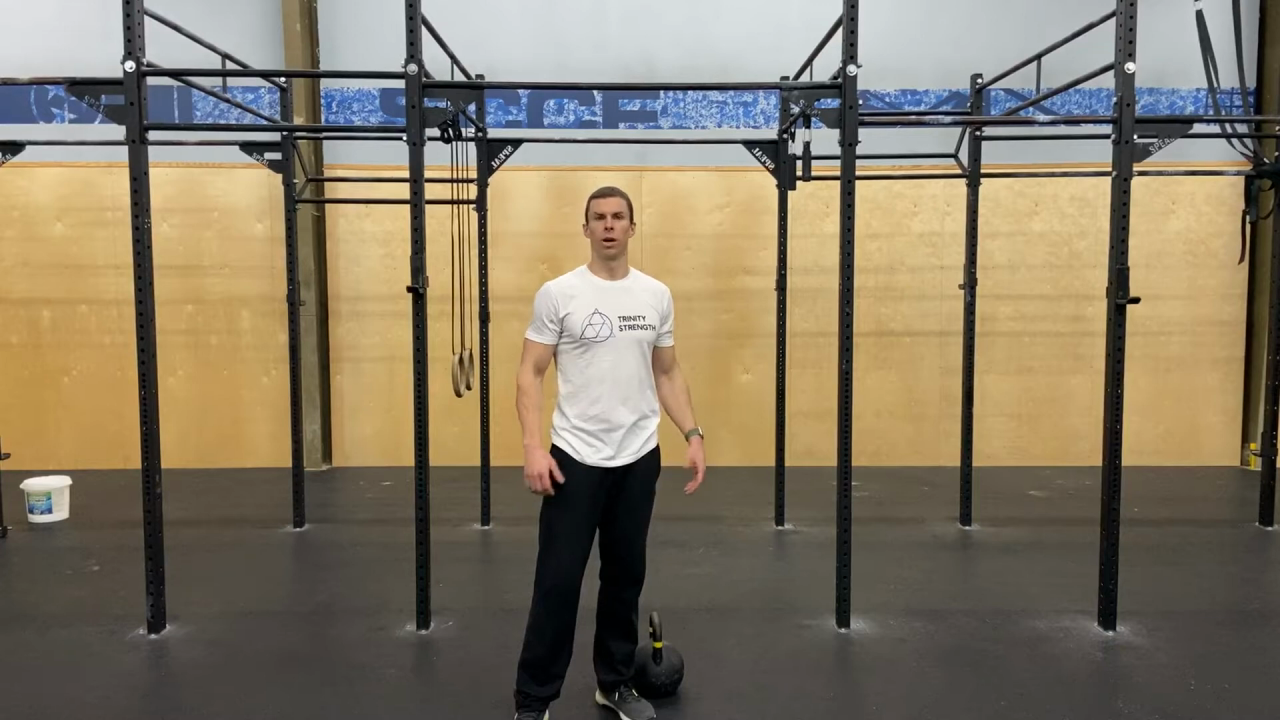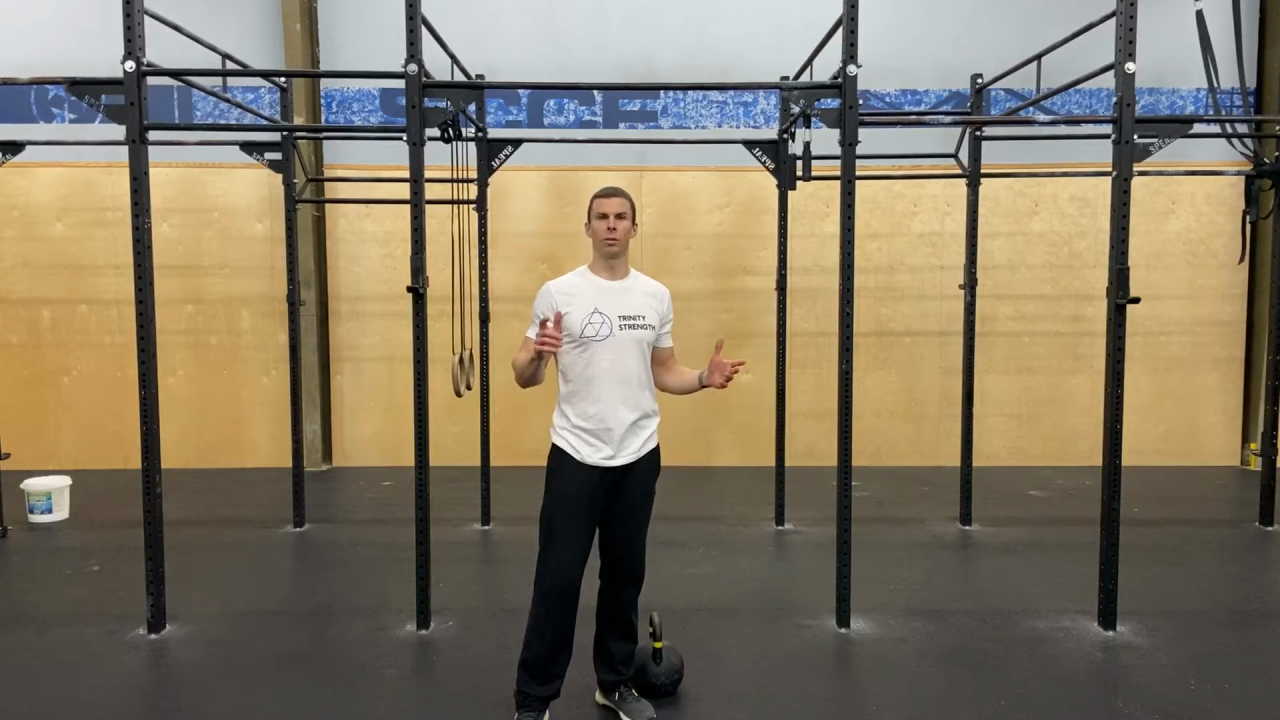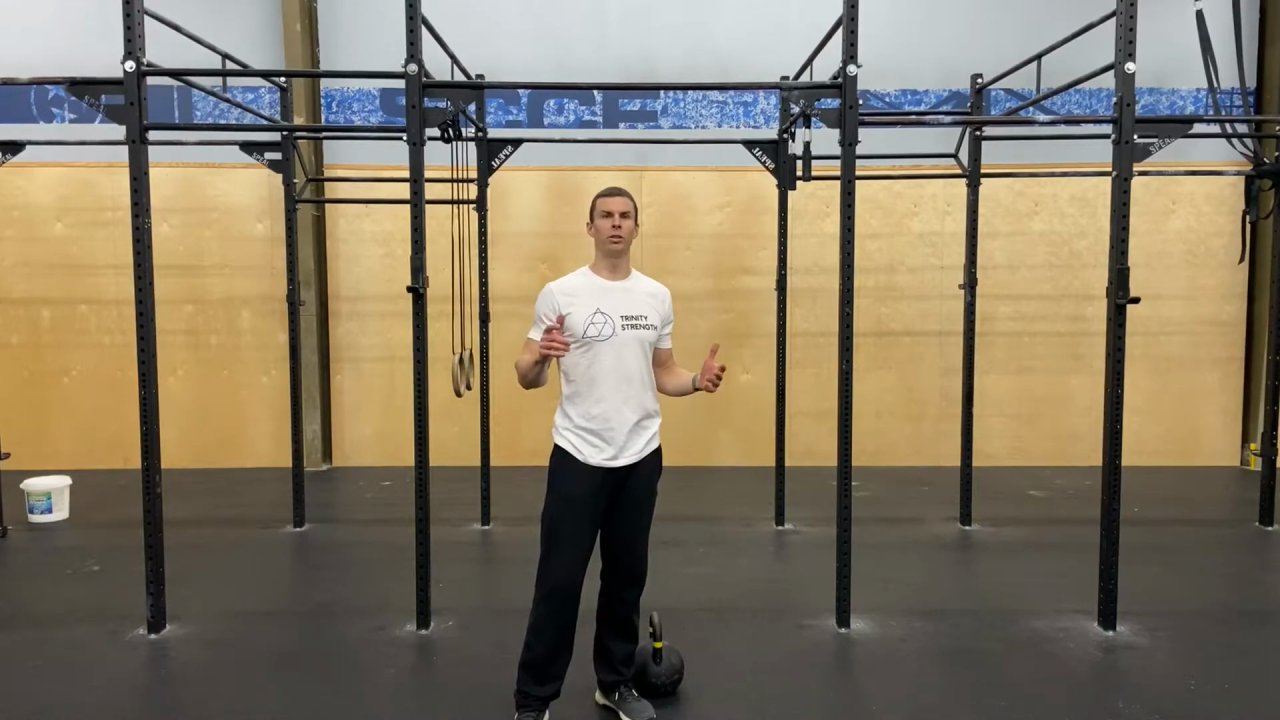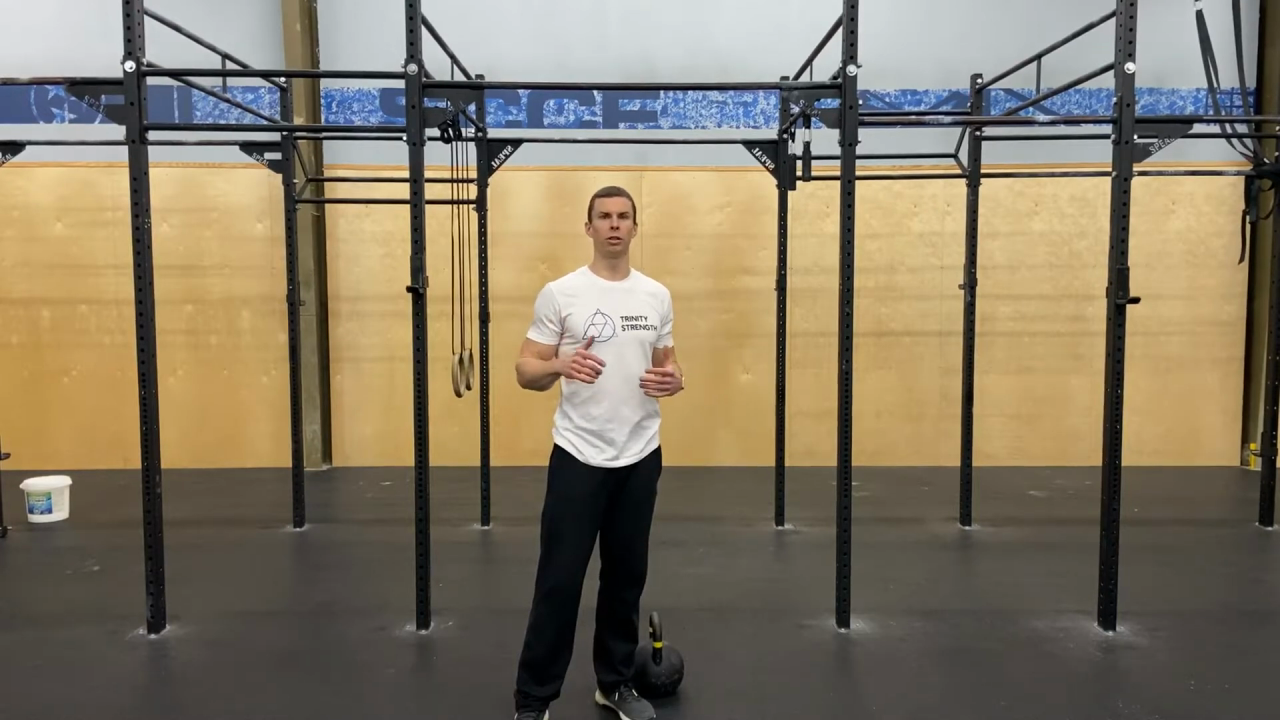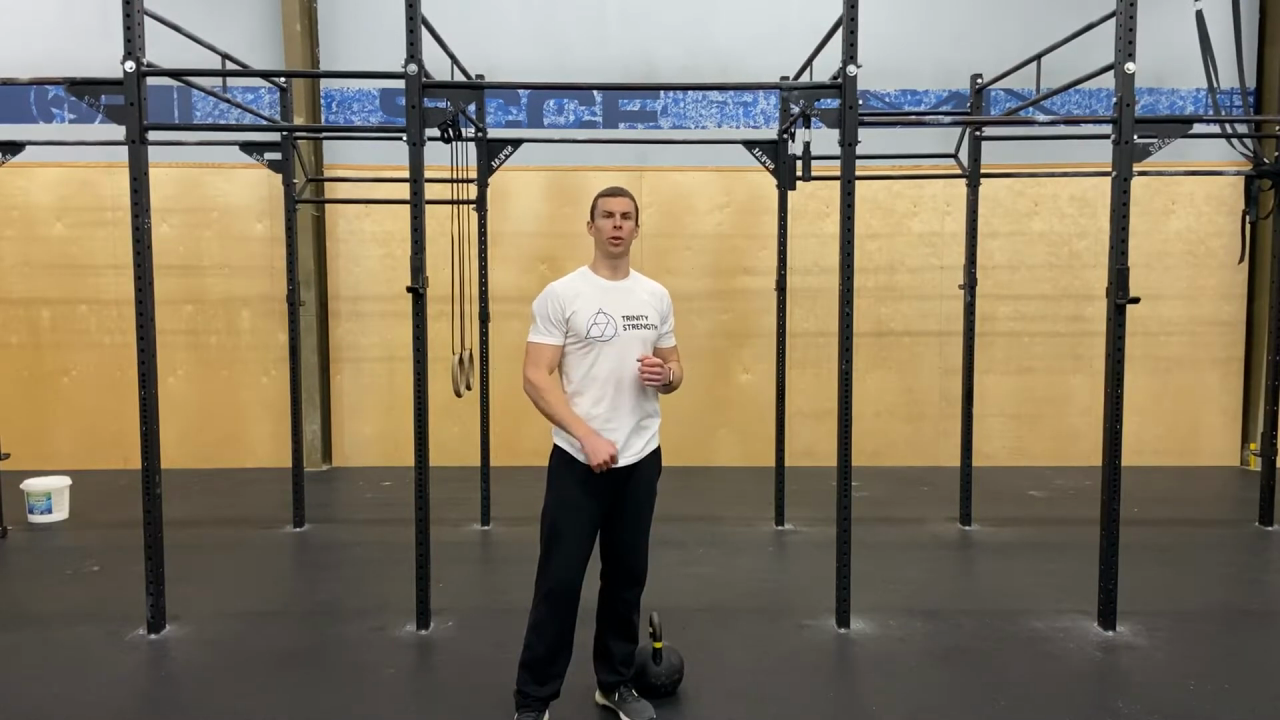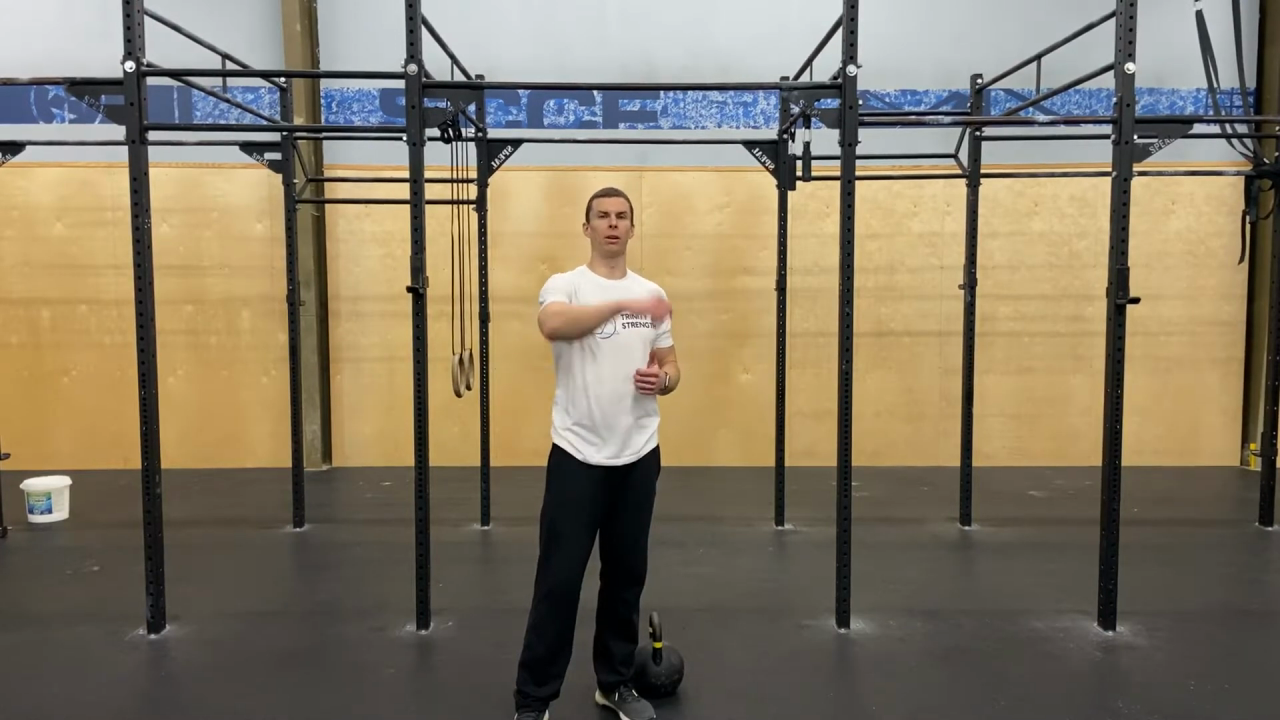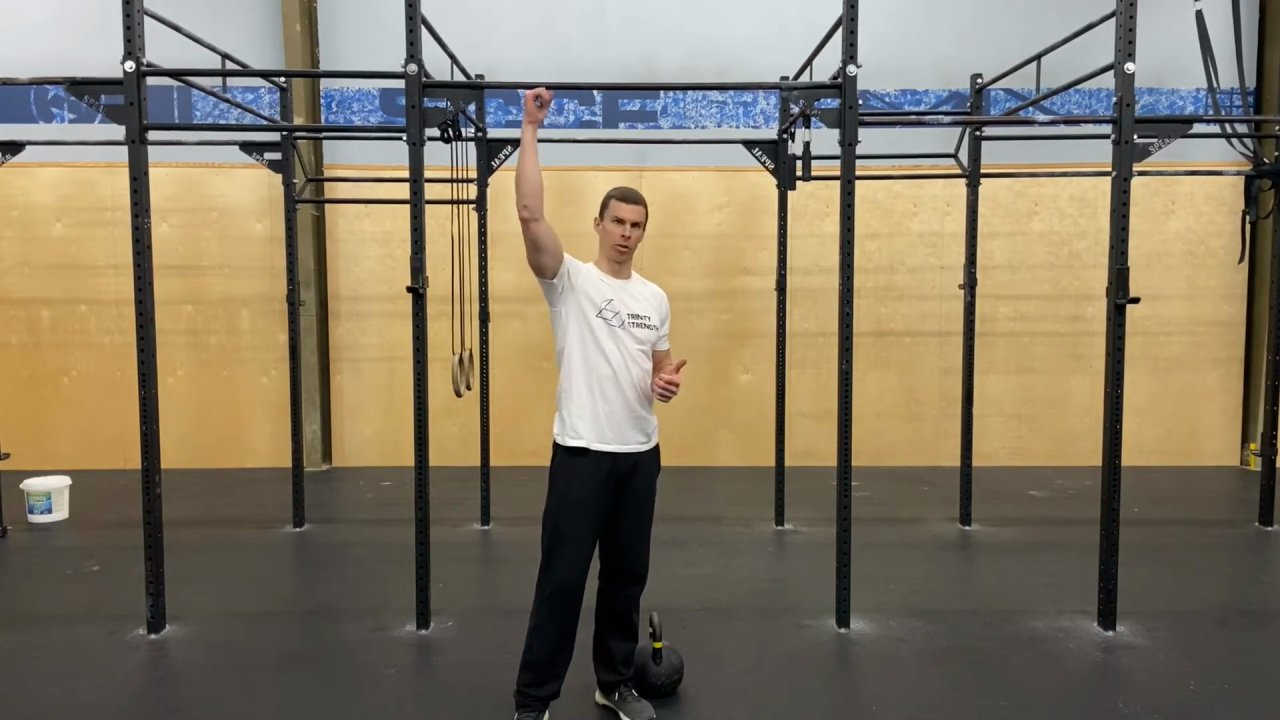
dt=0.7s
person 1, frame 1
left shoulder: (656, 294)
right shoulder: (557, 293)
left elbow: (667, 374)
right elbow: (530, 373)
left wrist: (693, 435)
right wrist: (533, 446)
left hip: (638, 458)
right hip: (575, 458)
left knee: (625, 576)
right knee: (558, 580)
person 1, frame 2
left shoulder: (656, 295)
right shoulder: (558, 292)
left elbow: (663, 372)
right elbow: (523, 375)
left wrist: (705, 377)
right wrist: (538, 354)
left hip: (638, 456)
right hip: (576, 456)
left knee: (624, 575)
right knee: (558, 578)
person 1, frame 3
left shoulder: (658, 296)
right shoulder: (560, 292)
left elbow: (662, 372)
right elbow: (527, 377)
left wrist: (698, 380)
right wrist: (540, 356)
left hip: (640, 456)
right hip: (579, 456)
left knee: (626, 576)
right knee: (560, 579)
person 1, frame 4
left shoulder: (657, 295)
right shoulder: (560, 293)
left elbow: (669, 364)
right elbow: (525, 370)
left wrist: (674, 380)
right wrist: (562, 364)
left hip: (640, 457)
right hip: (578, 456)
left knee: (626, 576)
right knee: (560, 580)
person 1, frame 5
left shoulder: (656, 296)
right shoulder: (560, 294)
left elbow: (674, 368)
right elbow: (536, 376)
left wrist: (665, 374)
right wrist: (586, 435)
left hip: (639, 458)
right hip: (578, 459)
left knee: (627, 576)
right knee: (560, 581)
person 1, frame 6
left shoulder: (651, 293)
right shoulder: (565, 289)
left elbow: (670, 367)
right elbow: (554, 325)
left wrist: (662, 377)
right wrist: (623, 304)
left hip: (639, 457)
right hip: (578, 457)
left knee: (627, 575)
right knee: (559, 580)
person 1, frame 7
left shoulder: (654, 298)
right shoulder: (569, 280)
right elbow: (529, 214)
left wrist: (668, 381)
right wrist: (530, 128)
left hip: (640, 454)
right hip: (581, 453)
left knee: (627, 576)
right knee: (562, 579)
